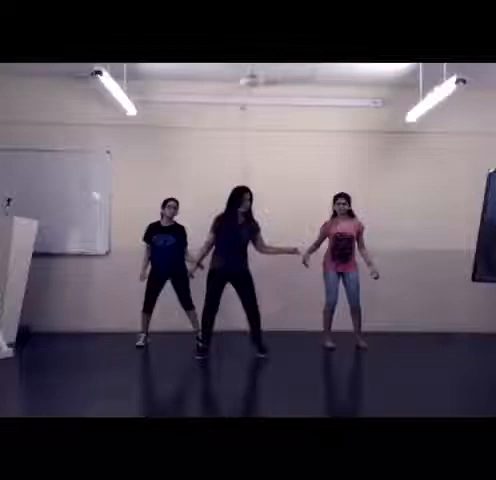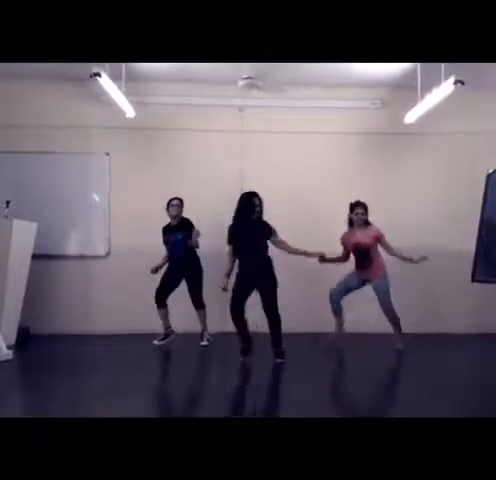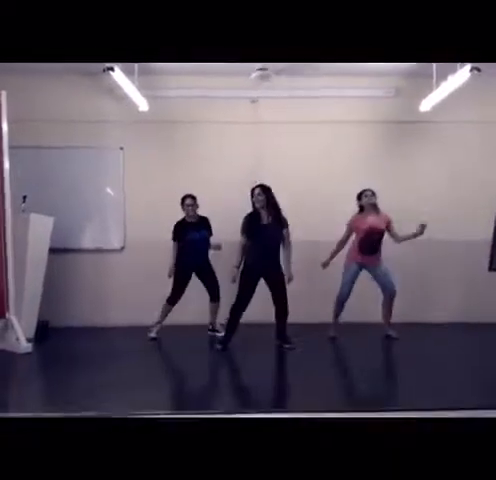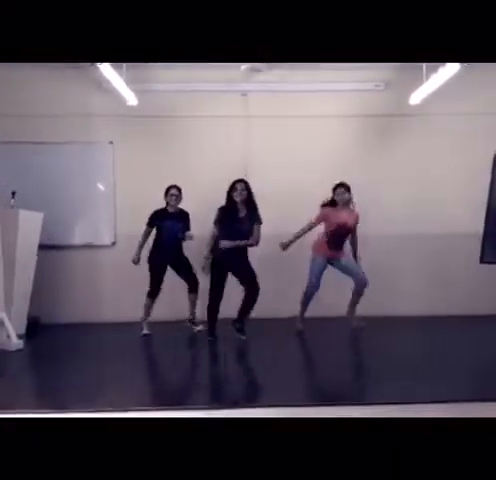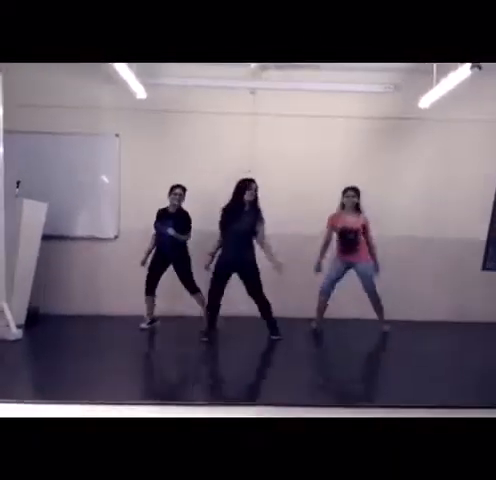
dt=1s
person 1, frame 1
left shoulder: (251, 224)
right shoulder: (221, 220)
left elbow: (262, 248)
right elbow: (209, 244)
left wrist: (288, 250)
right wrist: (196, 263)
left hip: (240, 270)
right hip: (218, 269)
left knee: (251, 307)
right knee: (210, 306)
left ankle: (258, 342)
right ankle: (204, 345)
person 1, frame 2
left shoulder: (263, 227)
right shoulder: (234, 229)
left elbow: (283, 246)
right elbow: (232, 254)
left wrist: (310, 254)
right wrist: (226, 276)
left hip: (265, 273)
right hip: (245, 274)
left knee: (271, 312)
right knee: (236, 309)
left ankle: (278, 349)
right ankle: (246, 345)
person 1, frame 3
left shoulder: (280, 220)
right shoulder: (250, 219)
left elbow: (286, 245)
right elbow: (243, 244)
left wrist: (288, 268)
right wrist: (236, 267)
left hip: (272, 266)
right hip: (251, 266)
left knee: (281, 301)
right knee: (241, 301)
left ankle: (281, 335)
right ankle: (226, 336)
person 1, frame 4
left shoulder: (253, 214)
right shoulder: (224, 211)
left elbow: (255, 240)
right elbow: (214, 235)
left wrist: (234, 243)
right wrist: (207, 257)
left hip: (239, 258)
right hip: (220, 258)
left knee: (253, 288)
right knee: (216, 293)
left ankle: (239, 321)
right ankle: (211, 330)
person 1, frame 5
left shoulder: (255, 213)
right shoulder: (228, 210)
left elbow: (261, 239)
right elbow: (222, 236)
left wrist: (272, 258)
right wrist: (211, 255)
left hip: (247, 260)
right hip: (226, 259)
left knee: (257, 294)
right knee: (214, 292)
left ankle: (272, 325)
right ankle: (210, 327)
person 2, frame 1
left shoulder: (357, 225)
right shoulder: (328, 225)
left elbow: (362, 248)
right elbow: (317, 244)
left wrist: (371, 265)
right wrist: (307, 254)
left hip: (350, 267)
right hip: (331, 267)
left knee: (355, 303)
right knee: (331, 301)
left ankle: (358, 337)
right ankle: (327, 337)
person 2, frame 2
left shoulder: (374, 232)
right shoulder: (346, 237)
left elbow: (391, 251)
right elbow: (345, 257)
left wrist: (411, 259)
right wrist: (328, 259)
left hip: (377, 274)
right hip: (359, 273)
left knee: (387, 308)
right knee: (335, 294)
left ankle: (399, 338)
right ankle: (339, 329)
person 2, frame 3
left shoulder: (384, 218)
right shoulder: (356, 219)
left elbow: (397, 239)
right elbow: (344, 240)
left wrist: (416, 233)
right wrist: (330, 259)
left hip: (374, 261)
right hip: (355, 259)
left knee: (390, 290)
right knee: (344, 293)
left ankle: (387, 326)
right ankle: (334, 324)
person 2, frame 4
left shoulder: (354, 215)
right shoulder: (328, 212)
left elbow: (353, 238)
right elbow: (309, 226)
left wrist: (355, 258)
right wrist: (290, 241)
left hip: (338, 255)
right hip: (321, 253)
left knee: (362, 280)
right knee: (312, 287)
left ankle: (351, 311)
right ankle: (300, 318)
person 2, frame 5
left shoulder: (362, 219)
right shoulder: (334, 218)
left elbow: (369, 241)
right elbow: (327, 241)
left wrist: (376, 262)
right wrist: (319, 260)
left hip: (361, 259)
right hip: (341, 259)
left knee: (371, 291)
right knee: (325, 288)
left ankle: (382, 320)
right ankle: (318, 320)
person 3, frame 1
left shoulder: (180, 230)
right shoulder: (152, 228)
left elbow: (184, 253)
right elbow: (148, 250)
left wrist: (195, 261)
right wrist: (144, 269)
left hip: (178, 271)
right hip: (157, 271)
left knee: (187, 302)
right knee: (148, 302)
left ankle: (200, 334)
right ankle: (143, 334)
person 3, frame 2
left shoulder: (187, 224)
right shoulder: (166, 229)
left elbow: (195, 246)
left wrist: (195, 239)
right wrist: (159, 266)
left hip: (192, 267)
right hip: (175, 267)
left knee: (197, 300)
right knee: (159, 296)
left ankle: (205, 332)
right ankle: (168, 331)
person 3, frame 3
left shoulder: (205, 222)
right shoulder: (180, 226)
left elbow: (206, 243)
right elbow: (176, 247)
left wrist: (213, 246)
right wrist: (172, 266)
left hip: (202, 263)
right hip: (184, 264)
left knee: (215, 292)
right knee: (175, 296)
left ankle: (212, 325)
right ankle: (158, 324)
person 3, frame 4
left shoulder: (184, 215)
right shoulder: (158, 214)
right elbow: (146, 233)
left wrist: (187, 237)
right wrist: (138, 252)
left hip: (177, 254)
right hip: (158, 255)
left knee: (193, 282)
right knee: (155, 288)
left ankle: (192, 318)
right ankle: (144, 321)
person 3, frame 5
left shoulder: (183, 216)
right shoulder: (161, 213)
left elbow: (186, 238)
right elbow: (155, 236)
left wrist: (174, 234)
right wrist: (146, 254)
left hip: (179, 255)
right hip: (161, 255)
left knee: (190, 285)
right knee: (150, 284)
right ankle: (150, 317)
